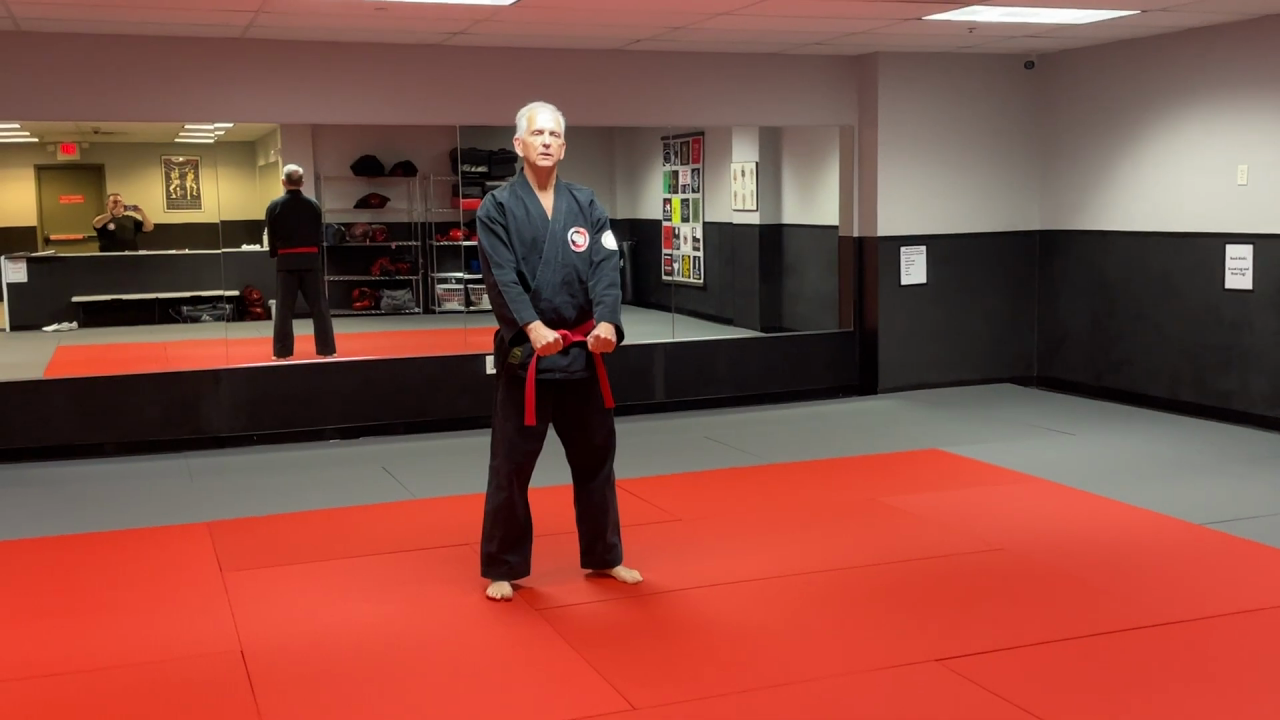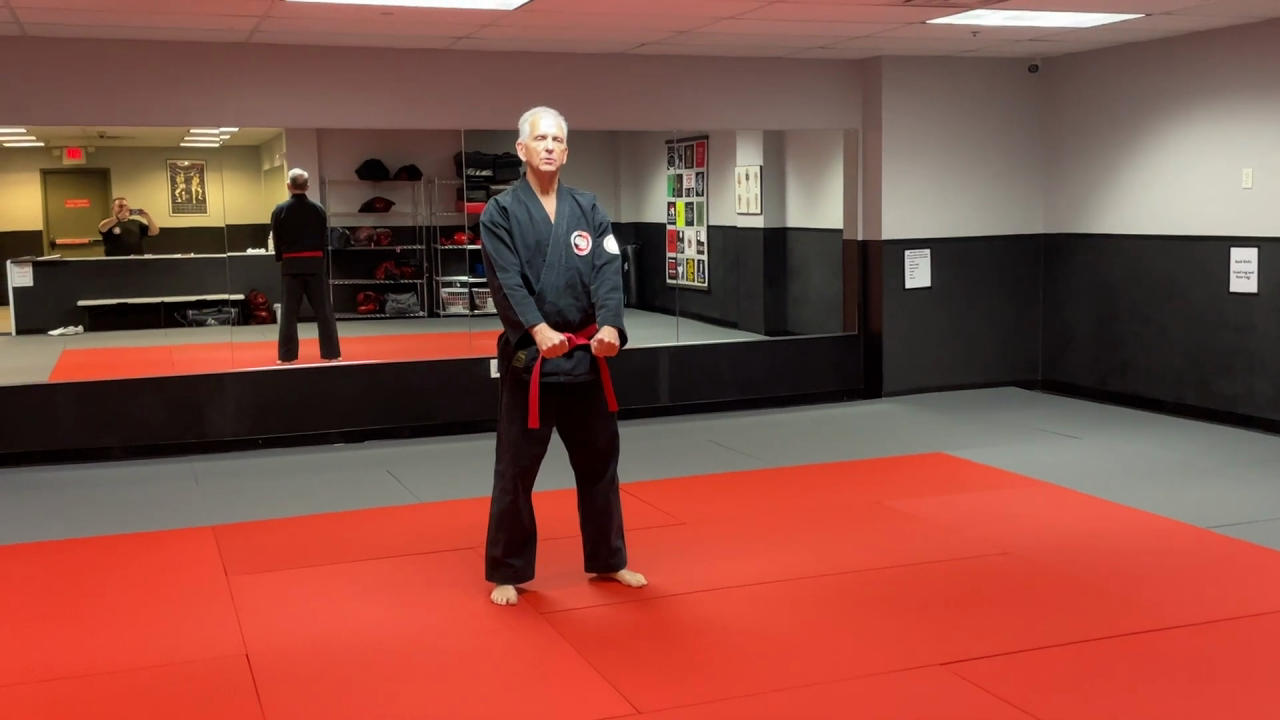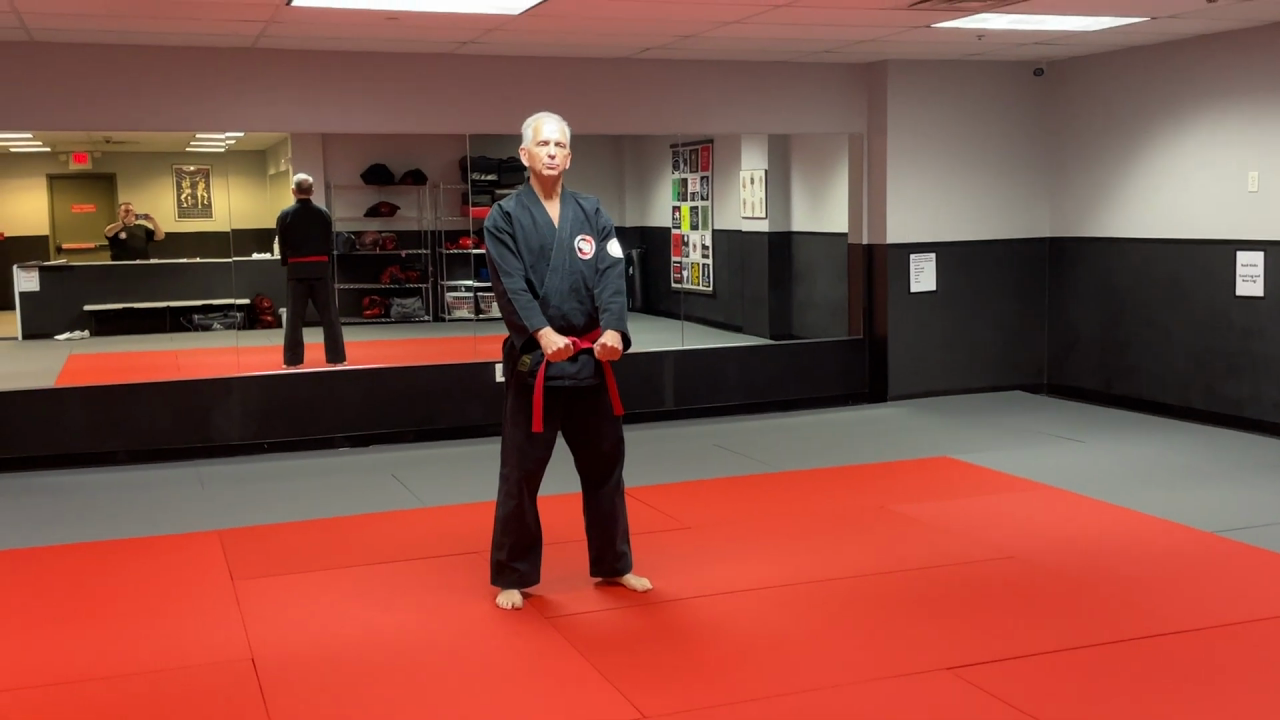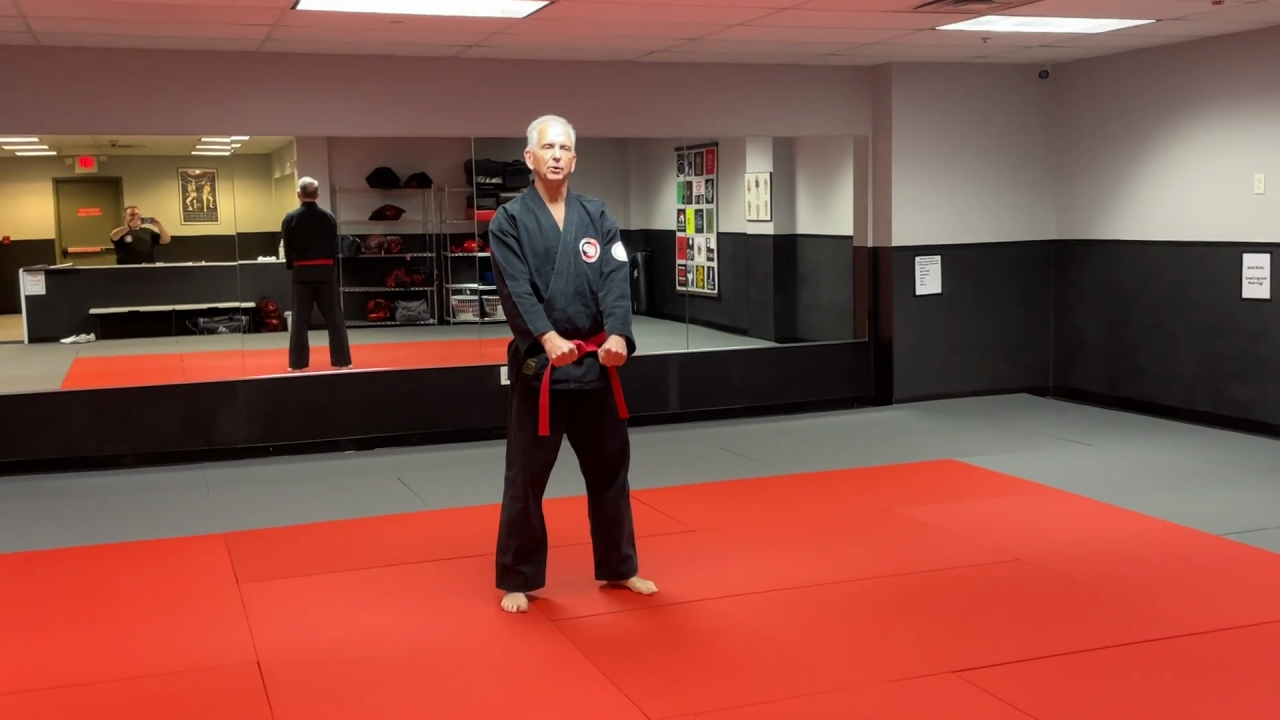
dt=0.3s
person 1, frame 1
left shoulder: (586, 205)
right shoulder: (497, 208)
left elbow: (605, 268)
right elbow: (502, 278)
left wrist: (606, 322)
right wrist: (532, 328)
left hip: (582, 351)
right hip: (524, 353)
left knee: (596, 458)
right knee: (511, 465)
left ankle: (604, 557)
right ankle: (502, 568)
person 1, frame 2
left shoulder: (588, 209)
right shoulder: (501, 212)
left elbow: (607, 271)
right elbow: (506, 281)
left wrist: (610, 325)
right wrist: (538, 330)
left hip: (585, 354)
right hip: (528, 356)
left knee: (599, 461)
right knee: (516, 469)
left ankle: (608, 561)
right ankle: (507, 573)
person 1, frame 3
left shoulder: (591, 213)
right shoulder: (504, 217)
left elbow: (610, 275)
right elbow: (511, 286)
left wrist: (613, 329)
right wrist: (543, 334)
left hip: (590, 358)
right hip: (532, 359)
left knee: (604, 465)
right knee: (521, 473)
left ankle: (612, 565)
right ankle: (512, 576)
person 1, frame 4
left shoulder: (596, 215)
right shoulder: (509, 220)
left elbow: (615, 279)
right elbow: (515, 289)
left wrist: (617, 334)
right wrist: (547, 338)
left hip: (595, 361)
right hip: (538, 363)
left knee: (609, 468)
right knee: (526, 476)
left ankle: (618, 568)
right ankle: (517, 579)
person 2, frame 1
left shoulder: (275, 206)
right shoulder: (313, 205)
left elbow: (271, 237)
right elbow: (319, 234)
left wrist: (277, 255)
left hip: (286, 260)
right hip: (310, 259)
left knee: (284, 308)
right knee: (319, 306)
left ankle: (282, 352)
right ankle: (327, 350)
person 2, frame 2
left shoulder: (280, 210)
right shoulder: (318, 209)
left elbow: (276, 241)
right elbow: (324, 238)
left hip: (291, 264)
right hip: (315, 263)
left knee: (289, 311)
right knee: (324, 310)
left ankle: (287, 356)
right ankle: (331, 353)
person 2, frame 3
left shoulder: (285, 215)
right shoulder: (323, 214)
left elbow: (283, 246)
right elbow: (330, 243)
left hip: (297, 269)
right hip: (320, 267)
left knee: (294, 316)
right knee: (329, 314)
left ankle: (292, 360)
right ankle: (337, 357)
person 2, frame 4
left shoulder: (290, 219)
right shoulder: (328, 217)
left elbow: (287, 249)
right elbow: (335, 247)
left hip: (302, 272)
right hip: (325, 271)
left knee: (300, 319)
right knee: (334, 317)
left ankle: (297, 363)
right ankle: (342, 361)
